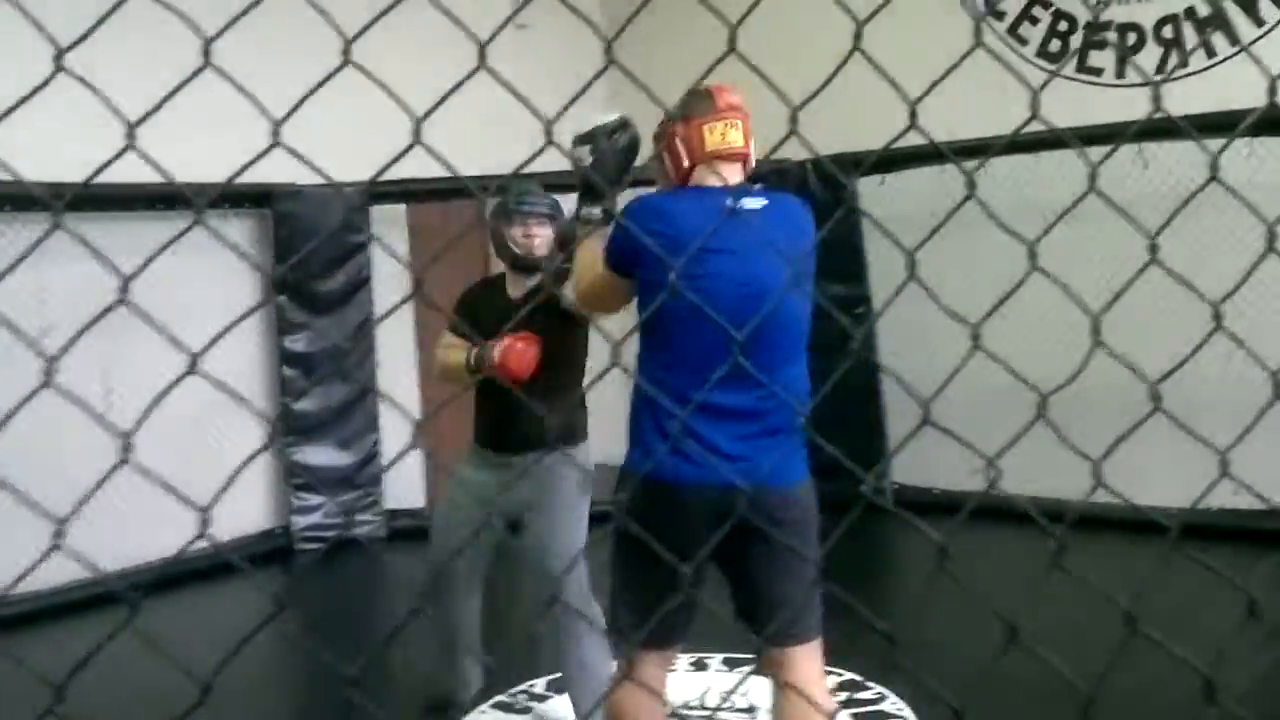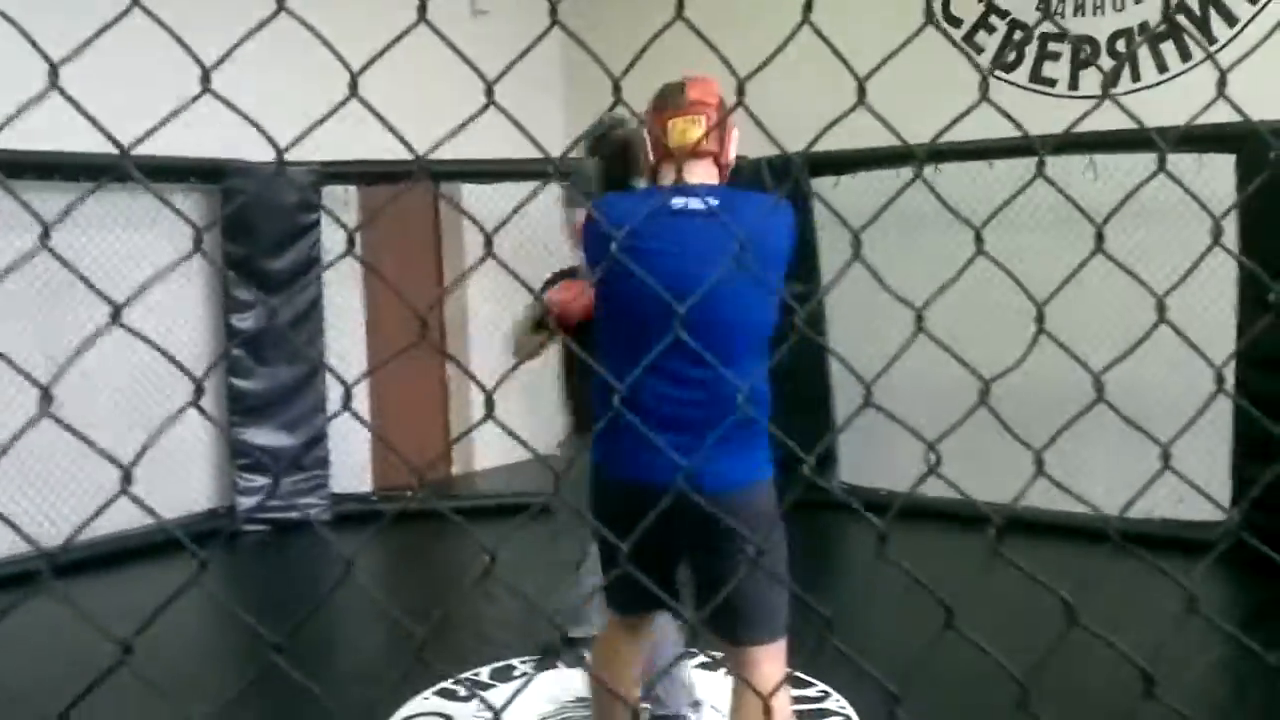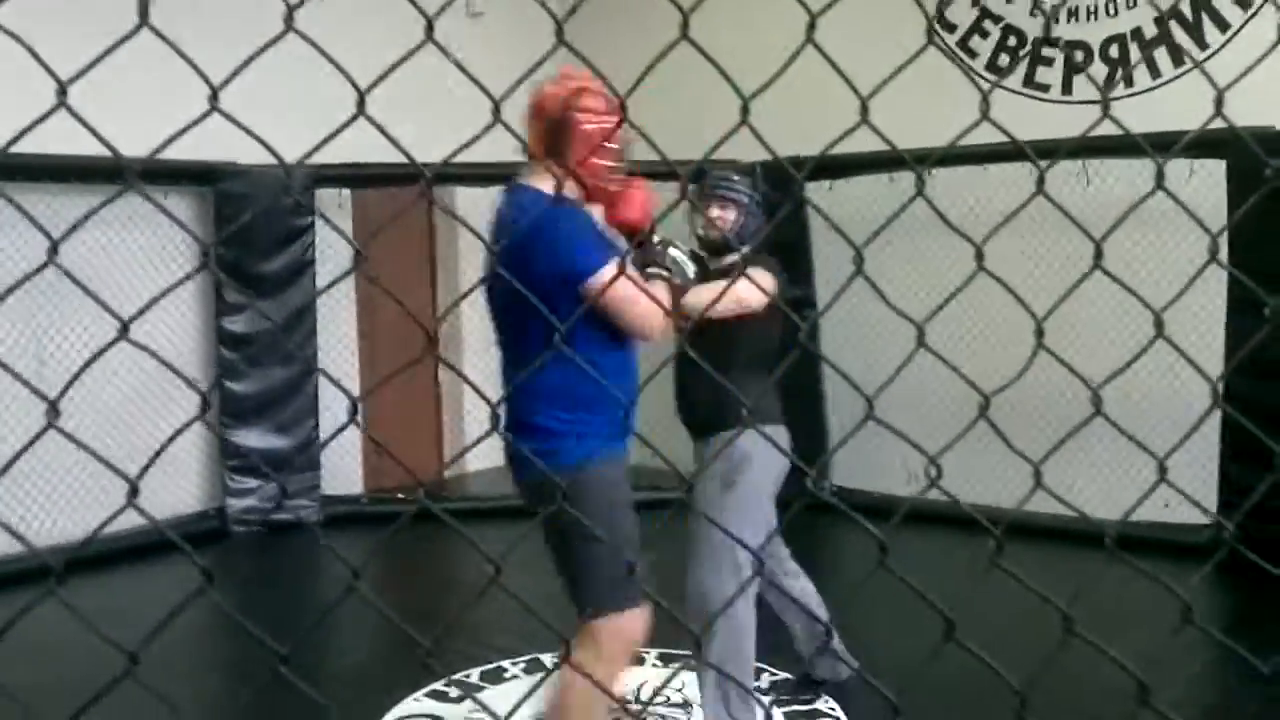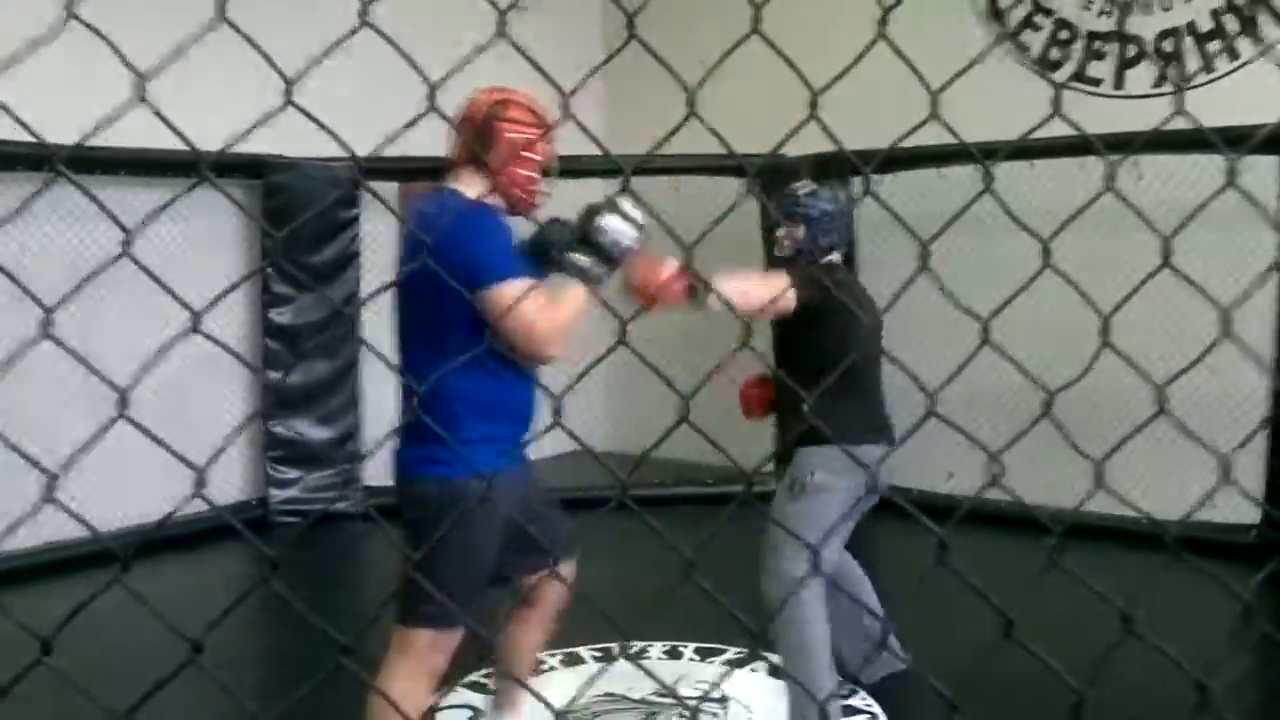
dt=0.5s
person 1, frame 1
left shoulder: (654, 218)
right shoulder: (795, 220)
left elbow: (589, 296)
left wrist: (597, 200)
left hip: (671, 478)
right hip: (776, 478)
left knee: (644, 658)
right knee: (797, 663)
person 1, frame 2
left shoulder: (612, 216)
right shoulder: (773, 221)
left hip: (628, 467)
right hip: (731, 475)
left knee: (628, 619)
right knee: (760, 662)
person 1, frame 3
left shoulder: (528, 211)
right shoulder: (555, 220)
right elbow: (645, 319)
left wrist: (615, 227)
right wrist: (663, 271)
left hip: (577, 448)
right hip: (570, 454)
left knee: (604, 611)
right knee: (619, 626)
person 1, frame 4
left shoulder: (438, 218)
right shoulder: (472, 225)
right elbow: (542, 339)
left wrist: (539, 258)
right wrist: (589, 262)
left hip: (495, 458)
right hip: (455, 467)
left knee: (550, 581)
right knee: (427, 641)
person 2, frame 1
left shoulder: (570, 287)
right shoulder: (478, 297)
right elbow: (443, 362)
right wrist: (483, 358)
left hip: (553, 462)
right hip: (484, 461)
left knee: (564, 587)
right knee: (455, 572)
person 2, frame 2
right shoulder: (564, 283)
right elbow: (524, 345)
right wrist: (548, 311)
right hip: (588, 439)
right knee: (588, 538)
right ankle: (580, 623)
person 2, frame 3
left shoulder: (758, 269)
right shoulder: (699, 275)
left elbow: (732, 299)
left wrist: (678, 296)
left hip: (744, 440)
right hip: (718, 441)
left knee: (715, 580)
right knee: (765, 561)
right ankle: (833, 669)
person 2, frame 4
left shoulder: (813, 280)
right shoulder: (848, 289)
left elbow: (750, 295)
left wrist: (688, 286)
right wrist: (780, 388)
left hip: (830, 453)
right hip: (865, 447)
left knee: (790, 578)
right knee: (825, 558)
right ankle: (886, 671)
